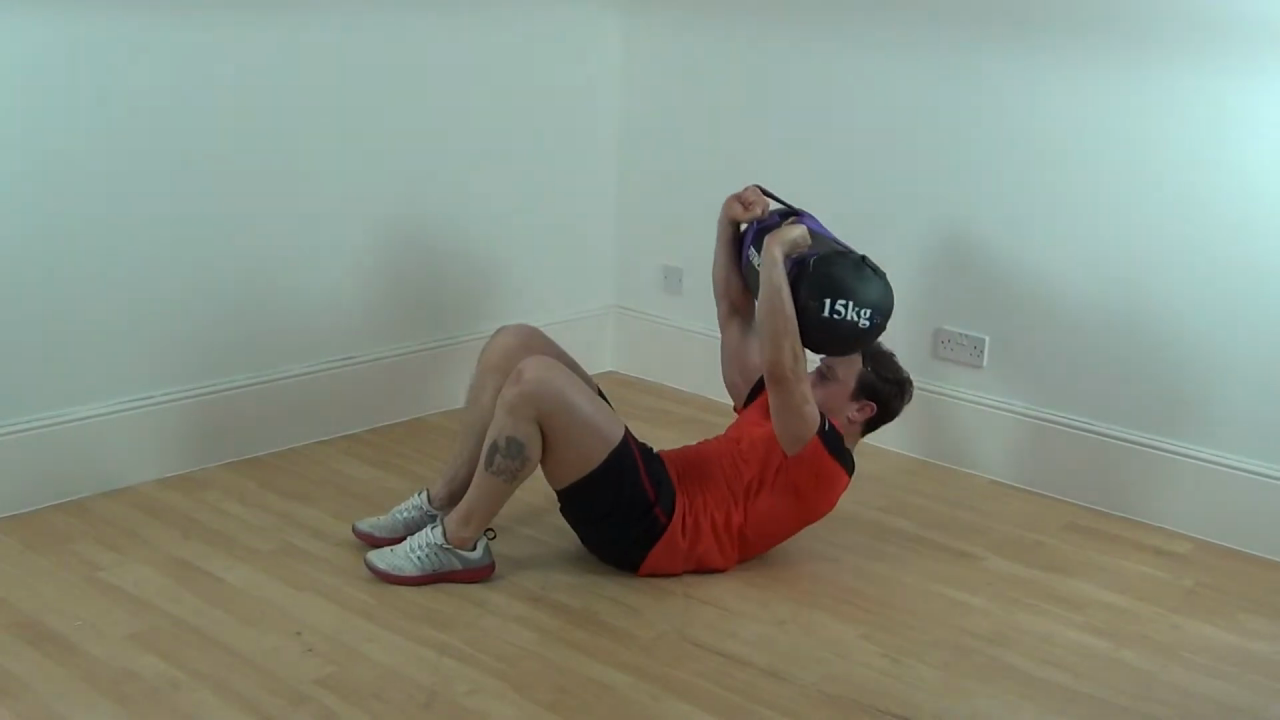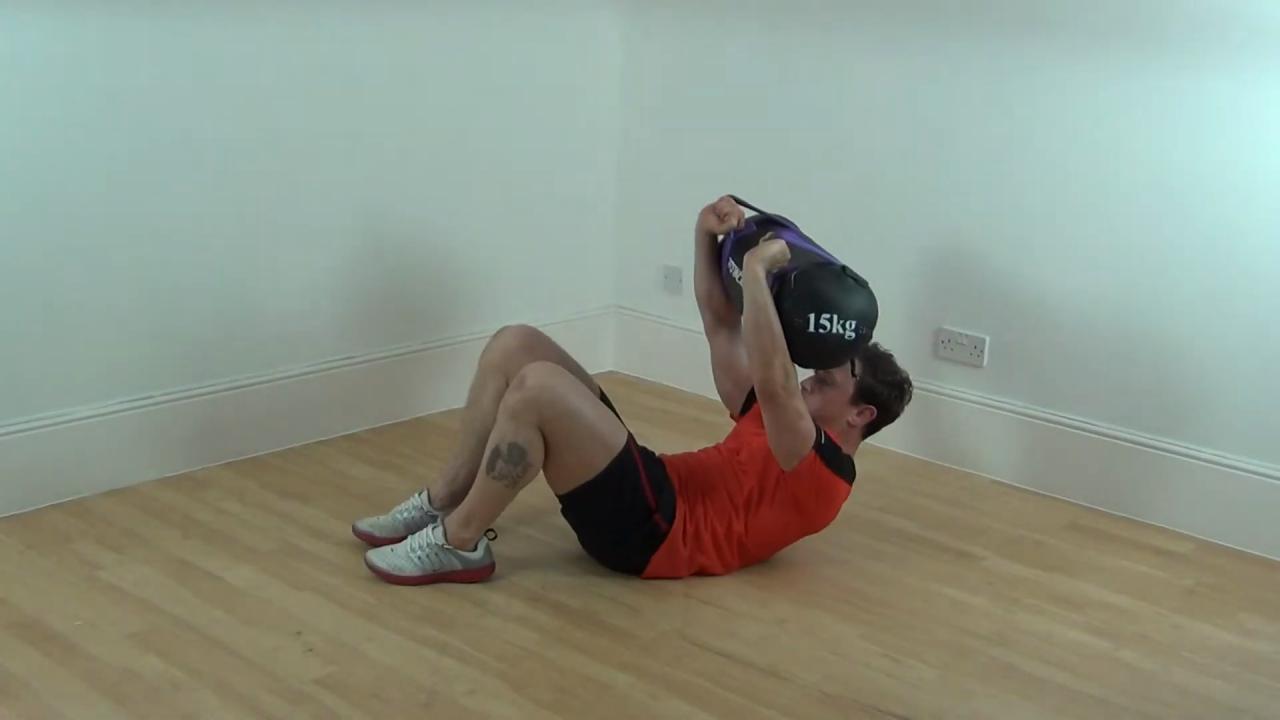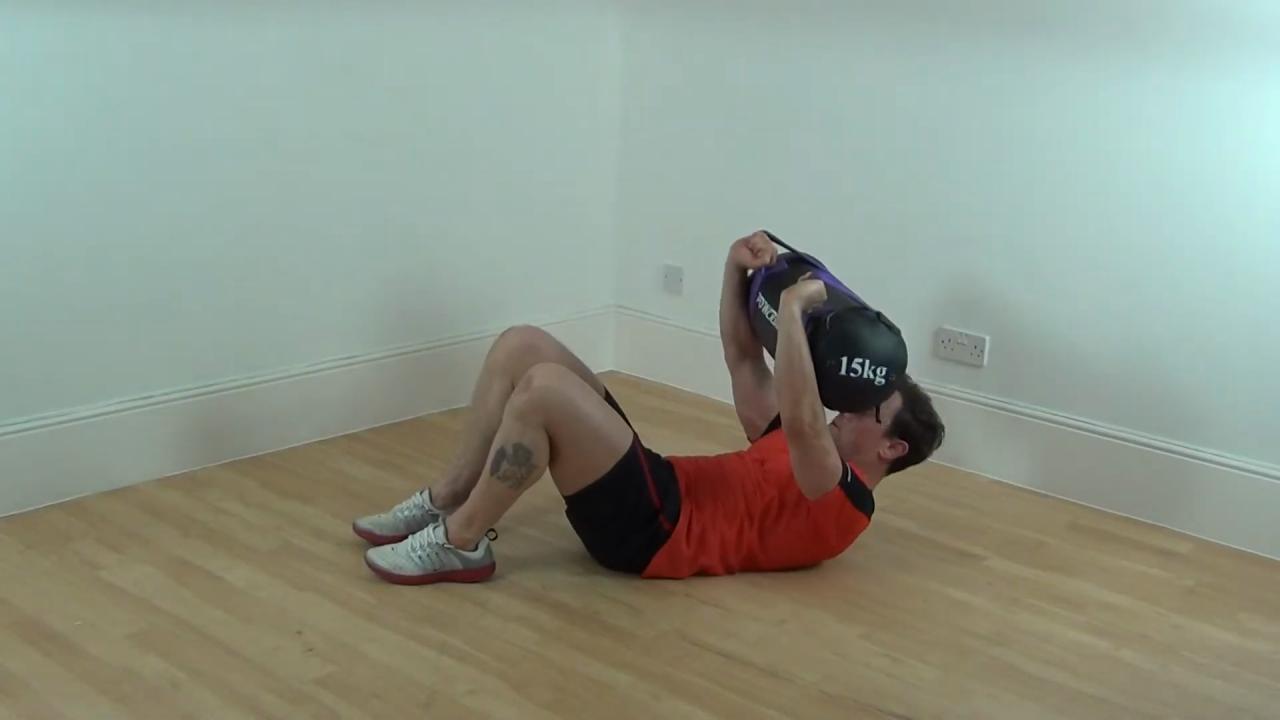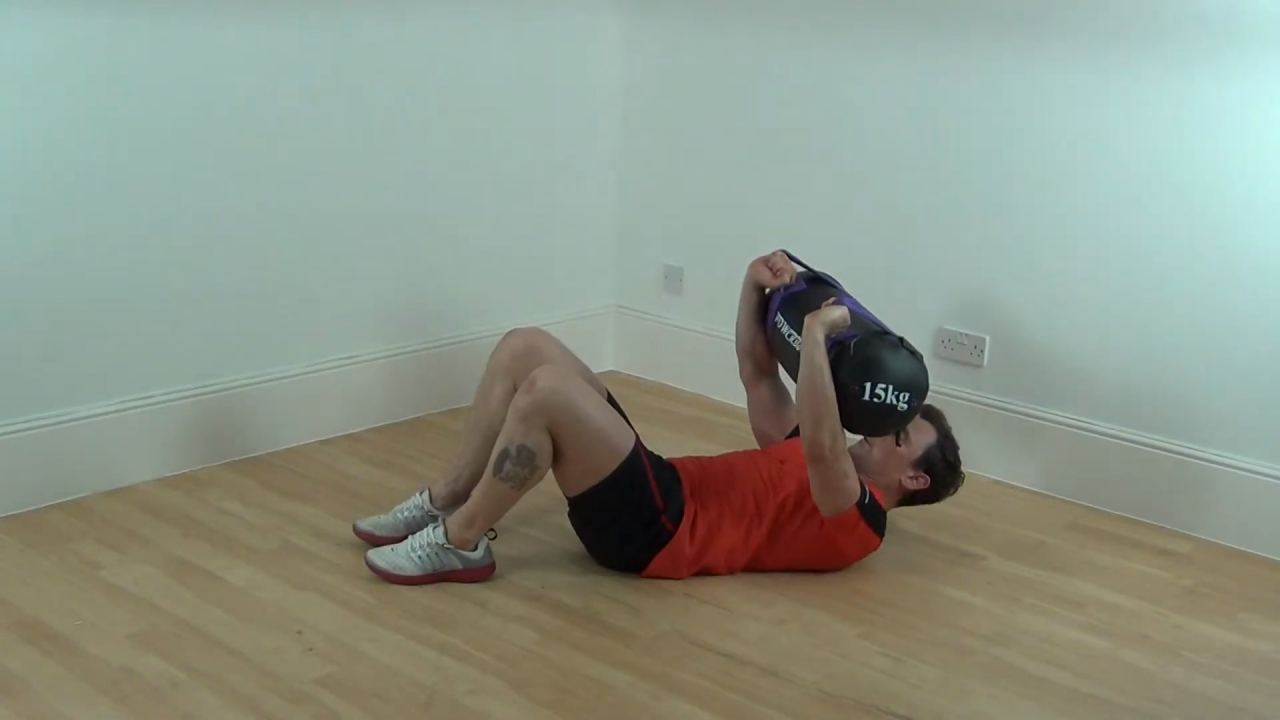
dt=0.4s
person 1, frame 1
left shoulder: (821, 461)
right shoulder: (781, 414)
left elbow: (782, 365)
right elbow: (736, 318)
left wrist: (775, 253)
right wrist: (730, 225)
left hip: (649, 524)
right hip: (639, 490)
left knee: (532, 381)
right knee: (513, 344)
left ankle: (457, 543)
right ankle: (440, 504)
person 1, frame 2
left shoulder: (823, 473)
right shoulder: (778, 423)
left elbow: (773, 380)
right elbow: (721, 326)
left wrist: (757, 268)
right wrist: (706, 234)
left hip: (648, 529)
right hip: (640, 490)
left knee: (535, 386)
right knee: (513, 345)
left ankle: (458, 543)
right ankle: (441, 502)
person 1, frame 3
left shoulder: (843, 504)
right shoulder: (799, 452)
left elbow: (802, 419)
right elbow: (742, 357)
left wrist: (792, 307)
right wrist: (737, 266)
left hip: (650, 528)
right hip: (647, 488)
left knee: (542, 388)
right knee: (520, 347)
left ankle: (459, 543)
right ankle: (442, 502)
person 1, frame 4
left shoulder: (855, 520)
right shoulder: (814, 463)
left elbow: (822, 442)
right elbow: (757, 373)
left wrist: (816, 331)
right wrist: (754, 282)
left hip: (653, 529)
right hip: (654, 488)
left knee: (545, 389)
right knee: (524, 348)
left ankle: (460, 544)
right ankle: (442, 502)
